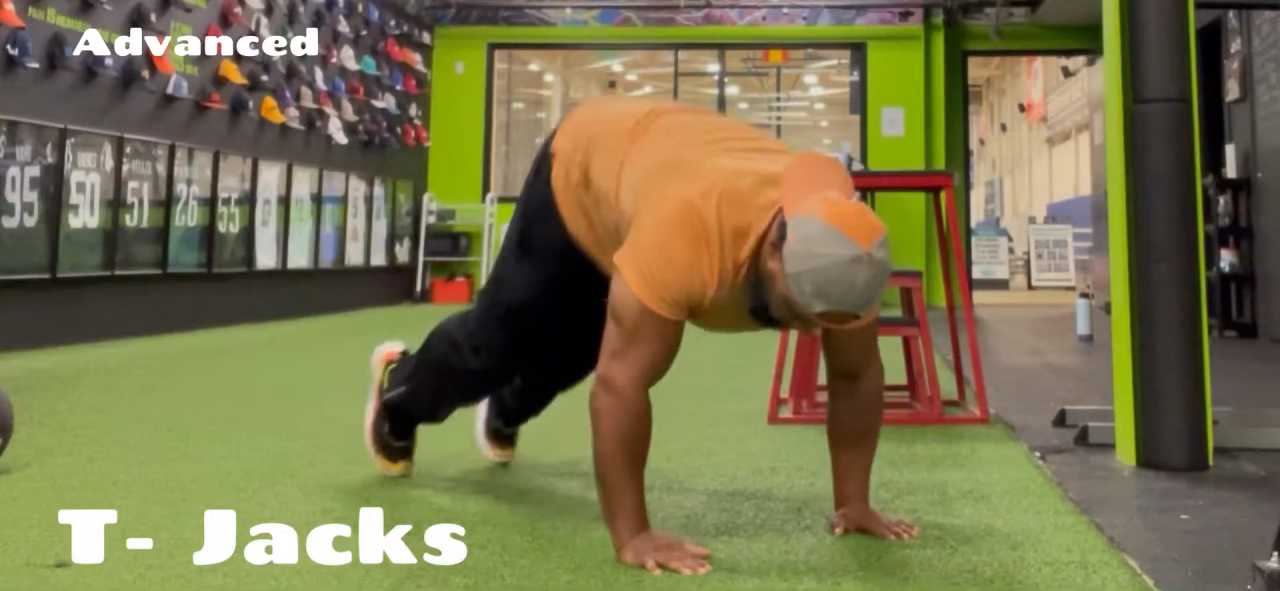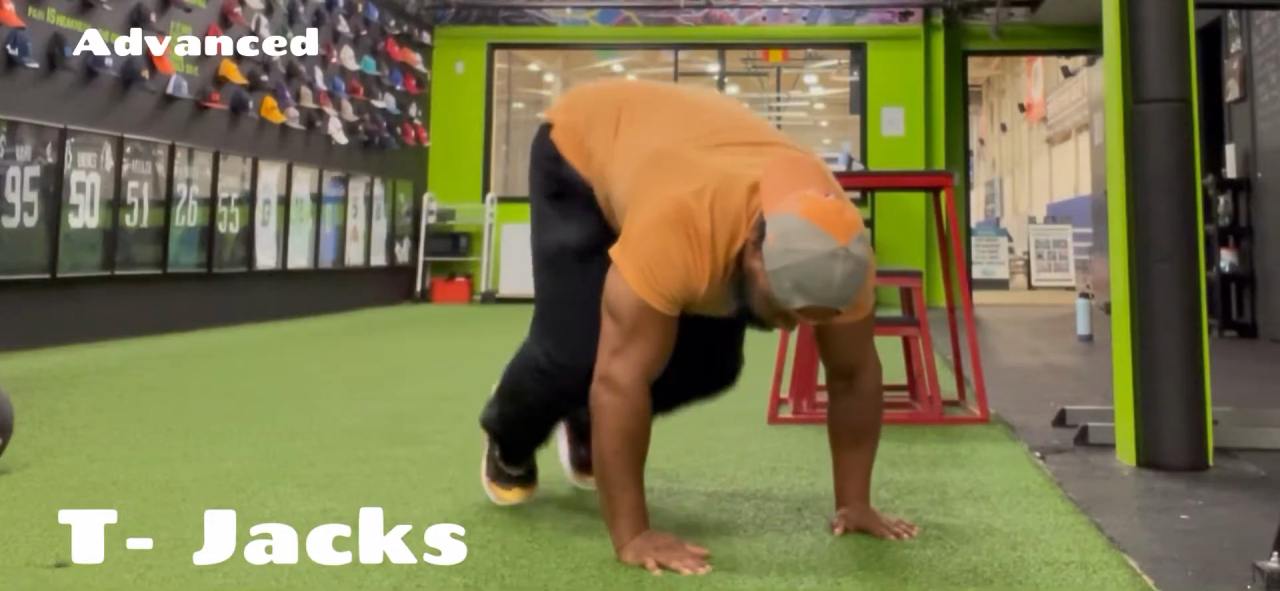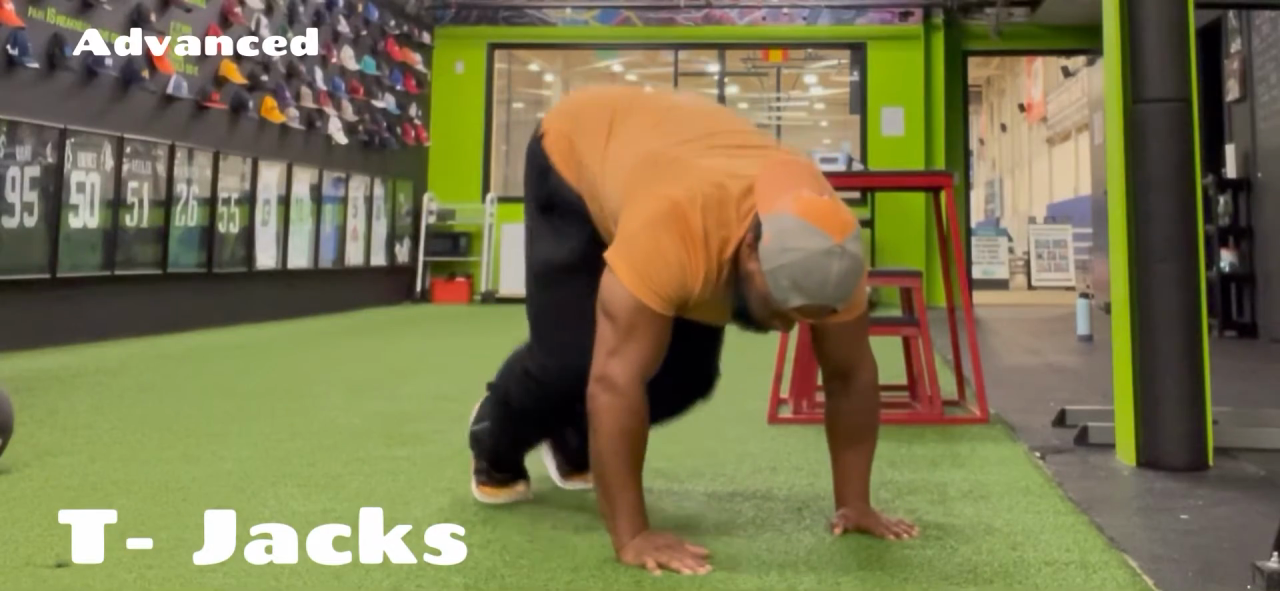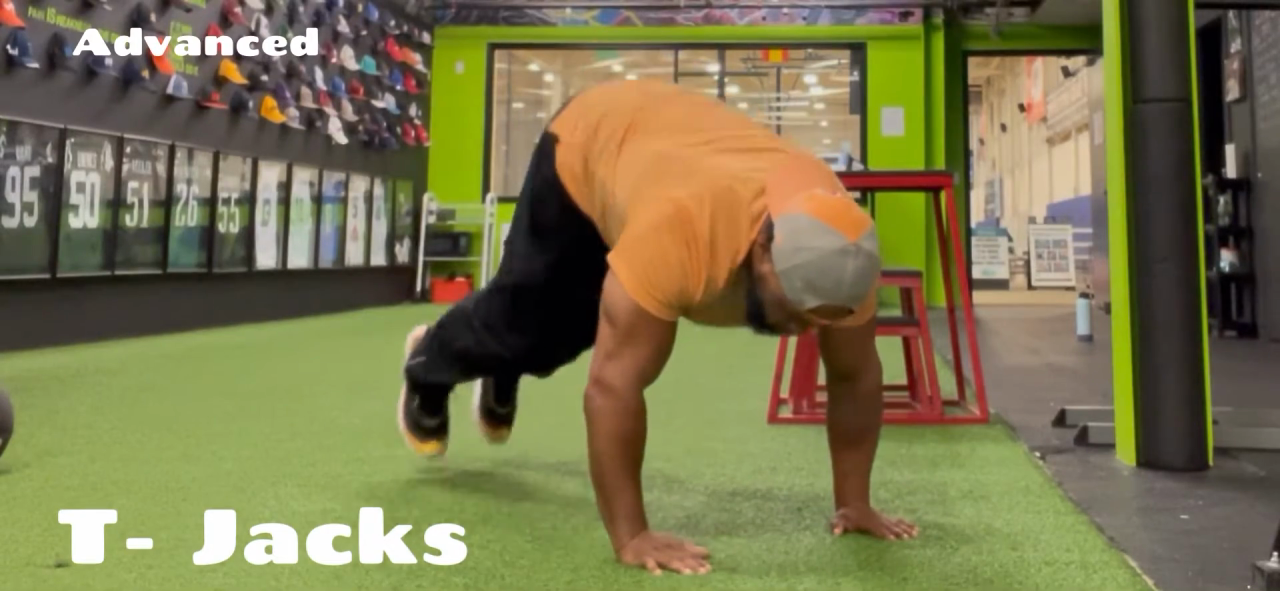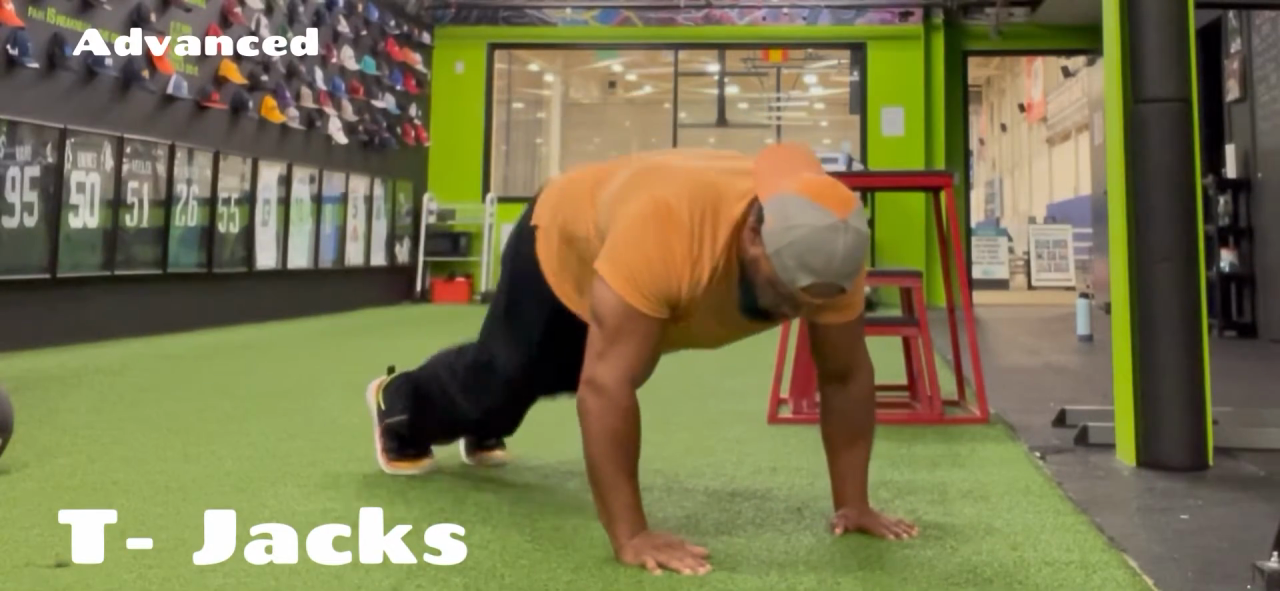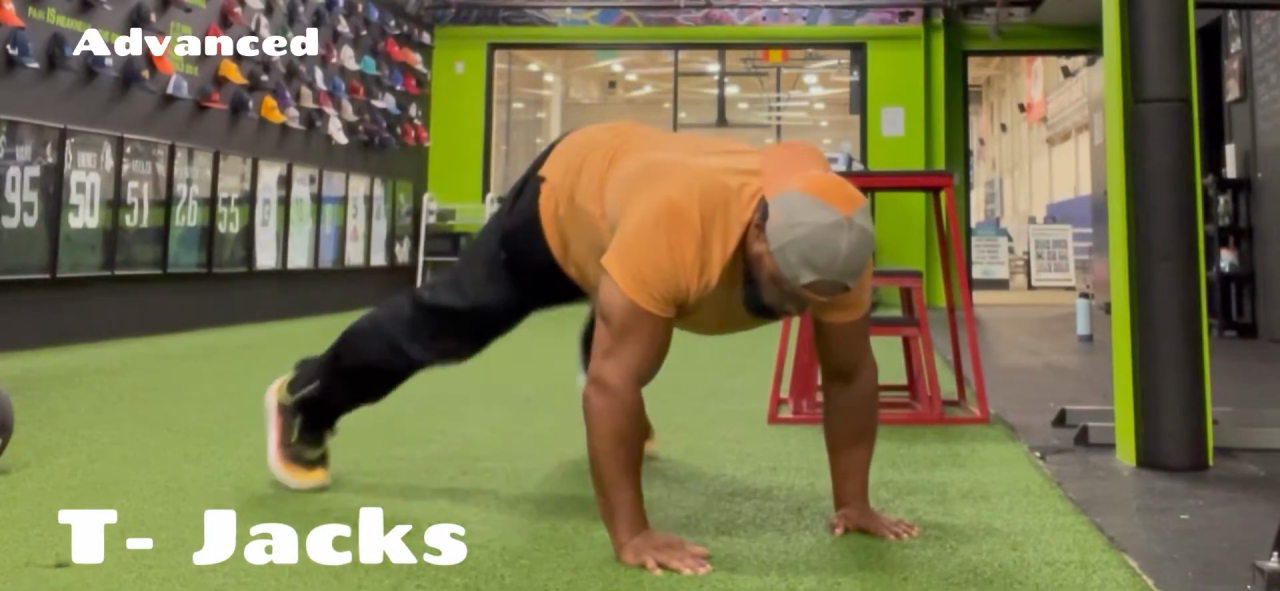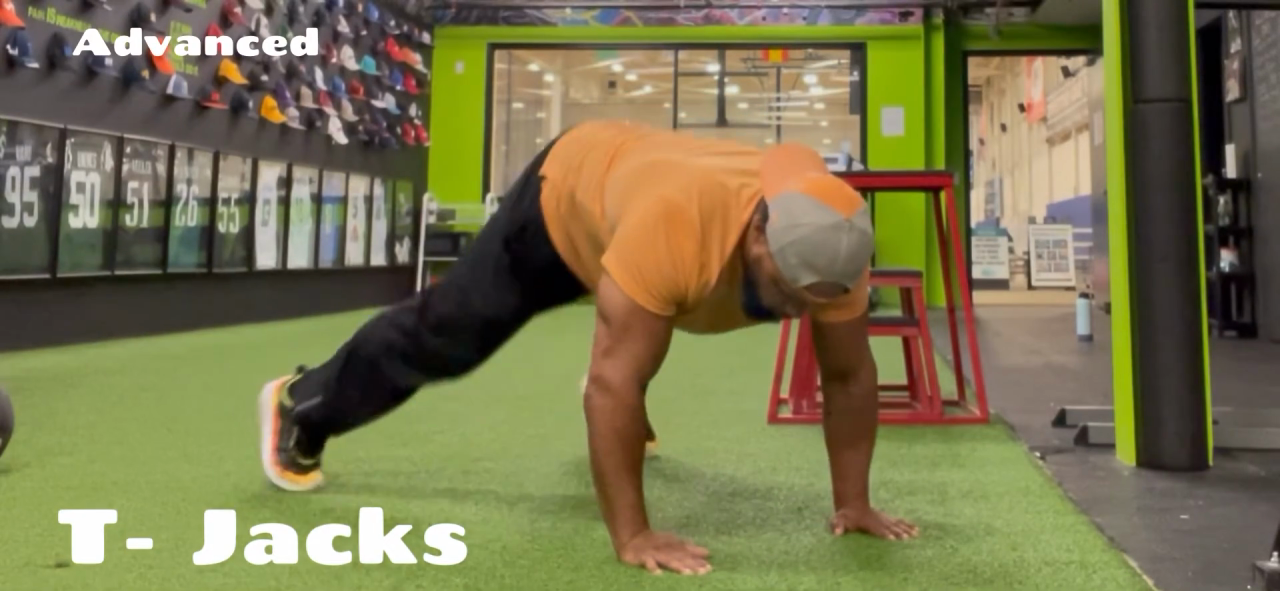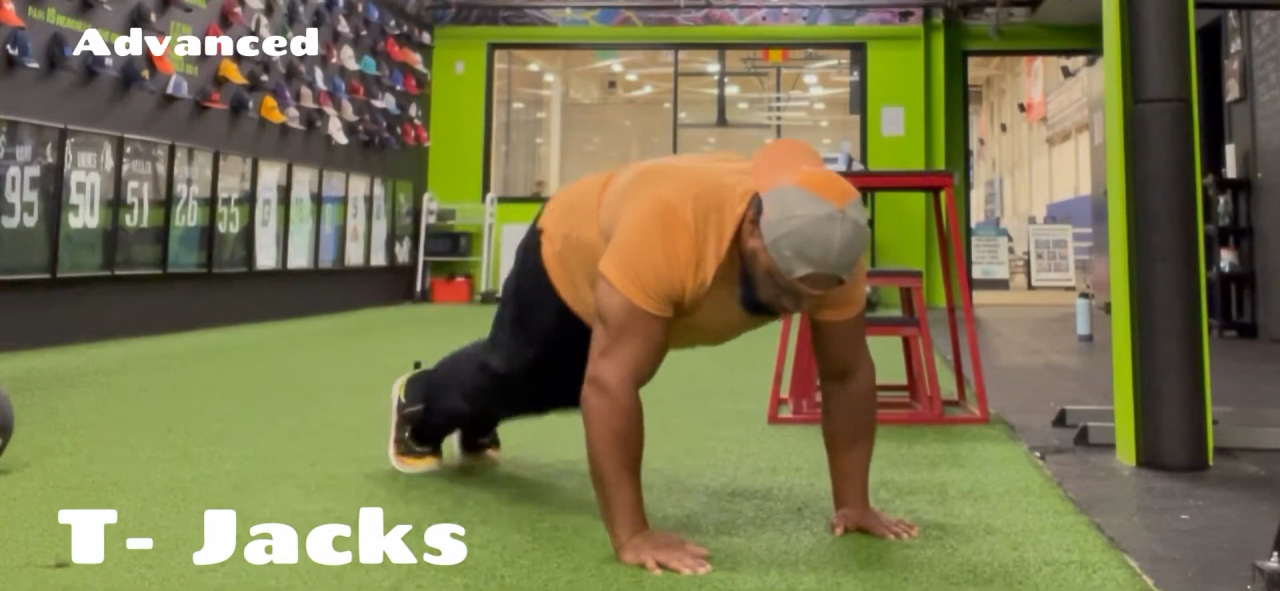
dt=0.3s
person 1, frame 1
left shoulder: (836, 254)
right shoulder: (687, 231)
left elbow: (855, 375)
right elbow: (621, 384)
left wrist: (854, 503)
right wrist: (632, 538)
left knee: (578, 347)
right knee: (505, 339)
left ankle: (505, 408)
right ankle: (401, 392)
person 1, frame 2
left shoulder: (832, 247)
right shoulder: (677, 227)
left elbow: (853, 373)
right elbow: (620, 380)
left wrist: (855, 502)
right wrist: (632, 536)
left knee: (711, 365)
right knee: (575, 353)
left ankle: (585, 424)
right ankle: (508, 439)
person 1, frame 3
left shoulder: (825, 245)
right shoulder: (672, 227)
left elbow: (850, 374)
right elbow: (614, 382)
left wrist: (856, 504)
right wrist: (631, 537)
left knee: (686, 377)
right knee: (566, 358)
left ankle: (568, 438)
right ankle: (495, 452)
person 1, frame 4
left shoulder: (835, 248)
right shoulder: (680, 231)
left elbow: (855, 375)
right elbow: (613, 384)
left wrist: (854, 504)
right wrist: (631, 537)
left knee: (581, 320)
right knee: (517, 321)
left ankle: (501, 375)
right ankle: (428, 366)
person 1, frame 5
left shoulder: (824, 247)
right shoulder: (664, 233)
left elbow: (846, 377)
right elbow: (607, 386)
left wrist: (852, 504)
right wrist: (630, 536)
right hip: (569, 241)
left knee: (555, 371)
right knee: (504, 373)
left ankle: (483, 422)
right ankle: (400, 408)
person 1, frame 6
left shoulder: (827, 247)
right shoulder: (676, 228)
left elbow: (849, 374)
right elbow: (612, 382)
left wrist: (854, 504)
right wrist: (632, 535)
right hip: (572, 195)
right knee: (448, 321)
right ankle: (306, 399)
person 1, frame 7
left shoulder: (824, 245)
right shoulder: (675, 230)
left elbow: (850, 373)
right elbow: (611, 379)
left wrist: (853, 504)
right wrist: (631, 537)
right hip: (571, 194)
left knee: (639, 331)
right knee: (448, 332)
left ankle: (617, 424)
right ankle: (301, 407)
person 1, frame 8
left shoulder: (825, 246)
right shoulder: (670, 229)
left elbow: (848, 375)
right elbow: (609, 383)
left wrist: (854, 504)
right wrist: (631, 535)
right hip: (571, 256)
left knee: (549, 386)
right knee: (511, 375)
left ankle: (477, 420)
right ankle: (420, 404)
